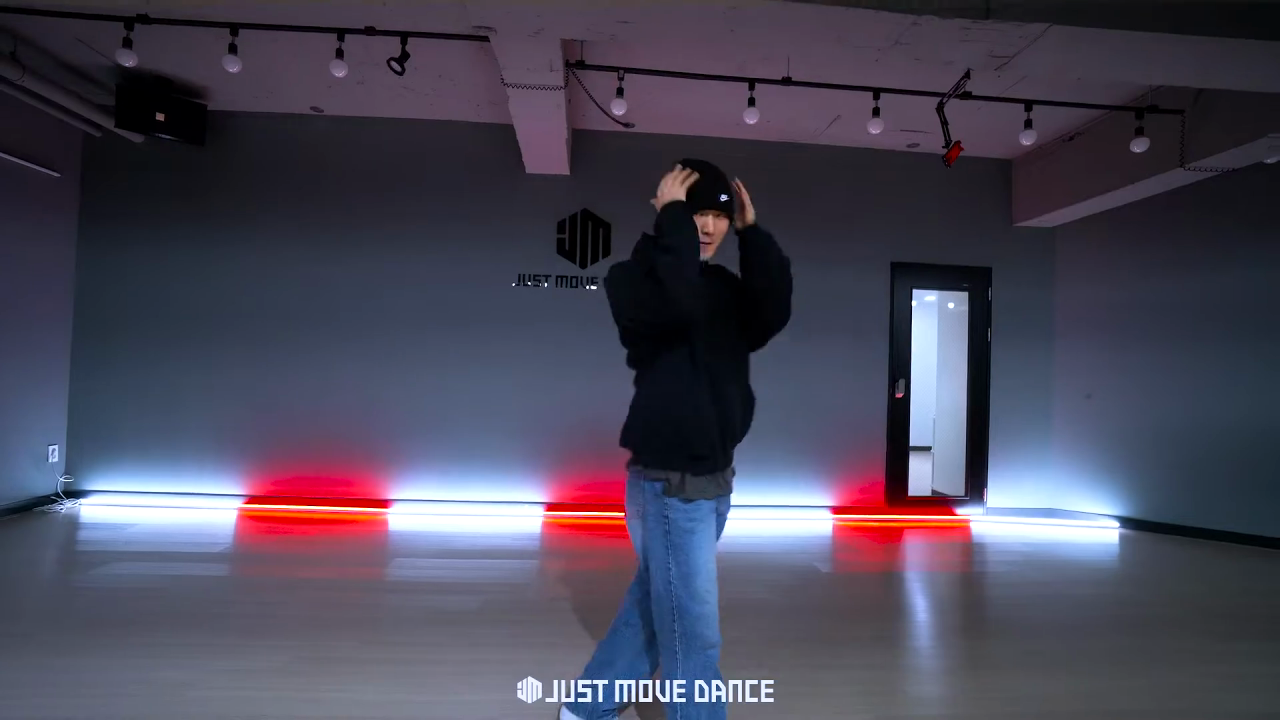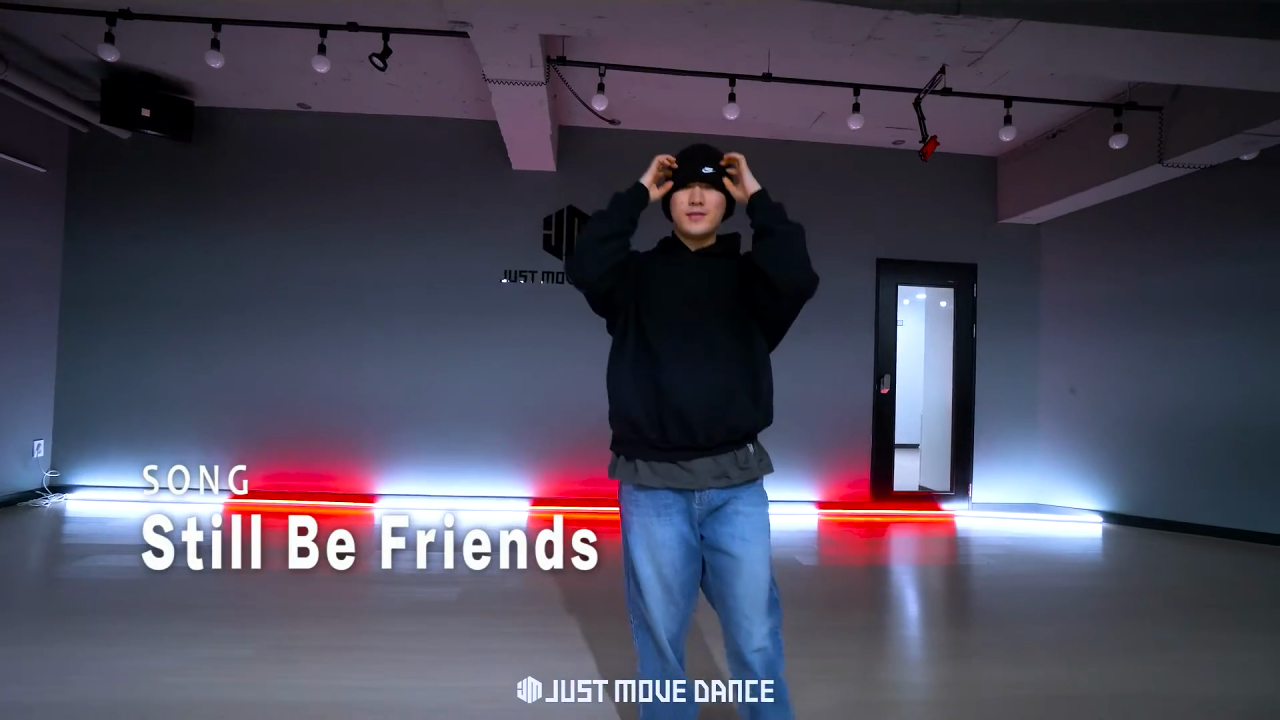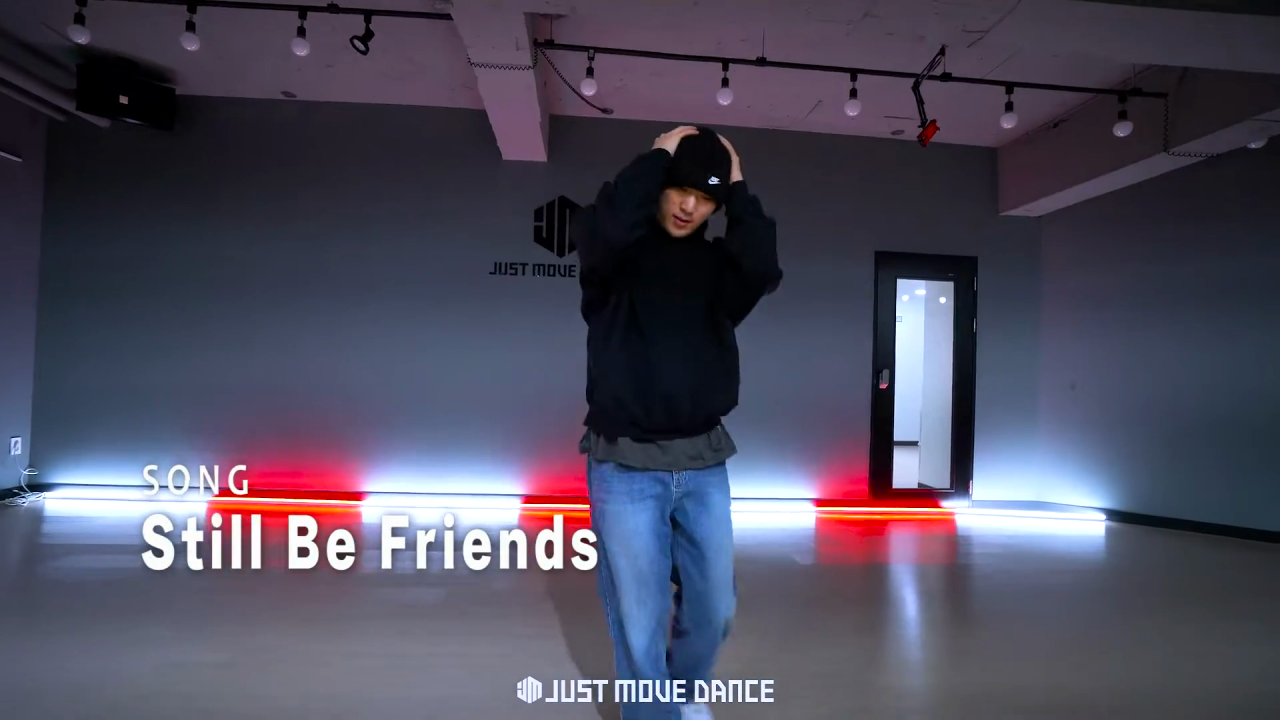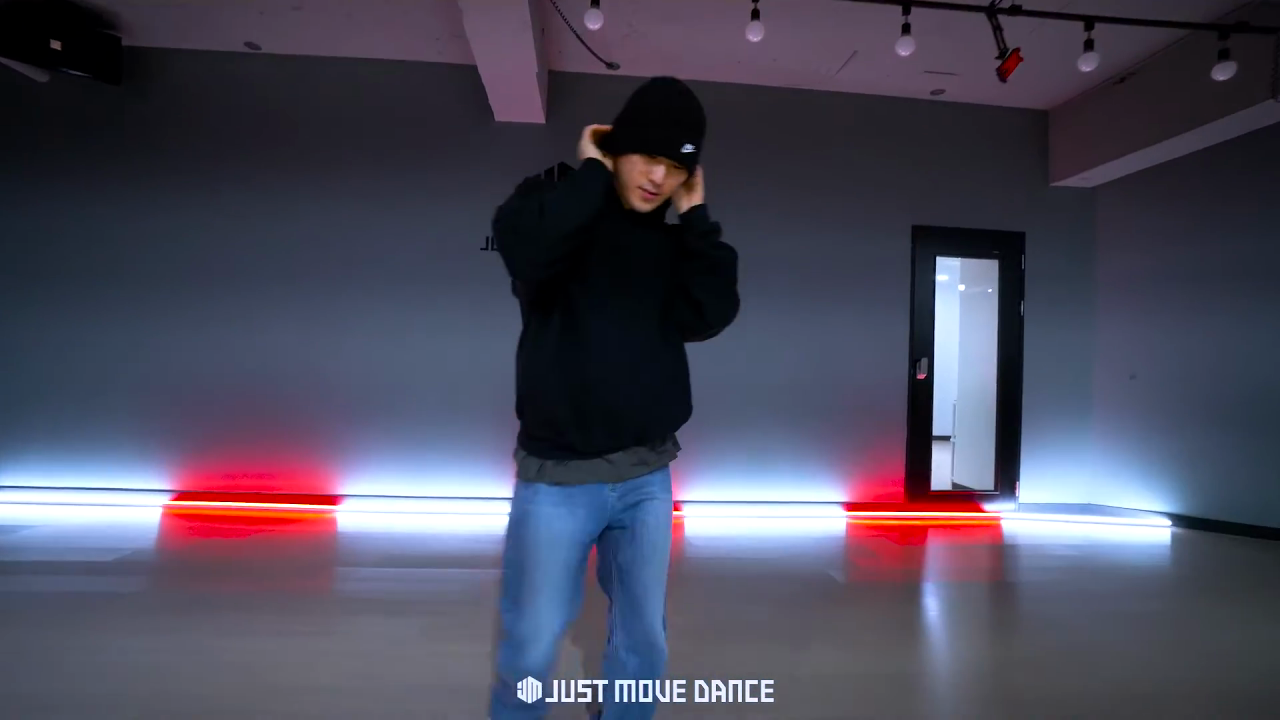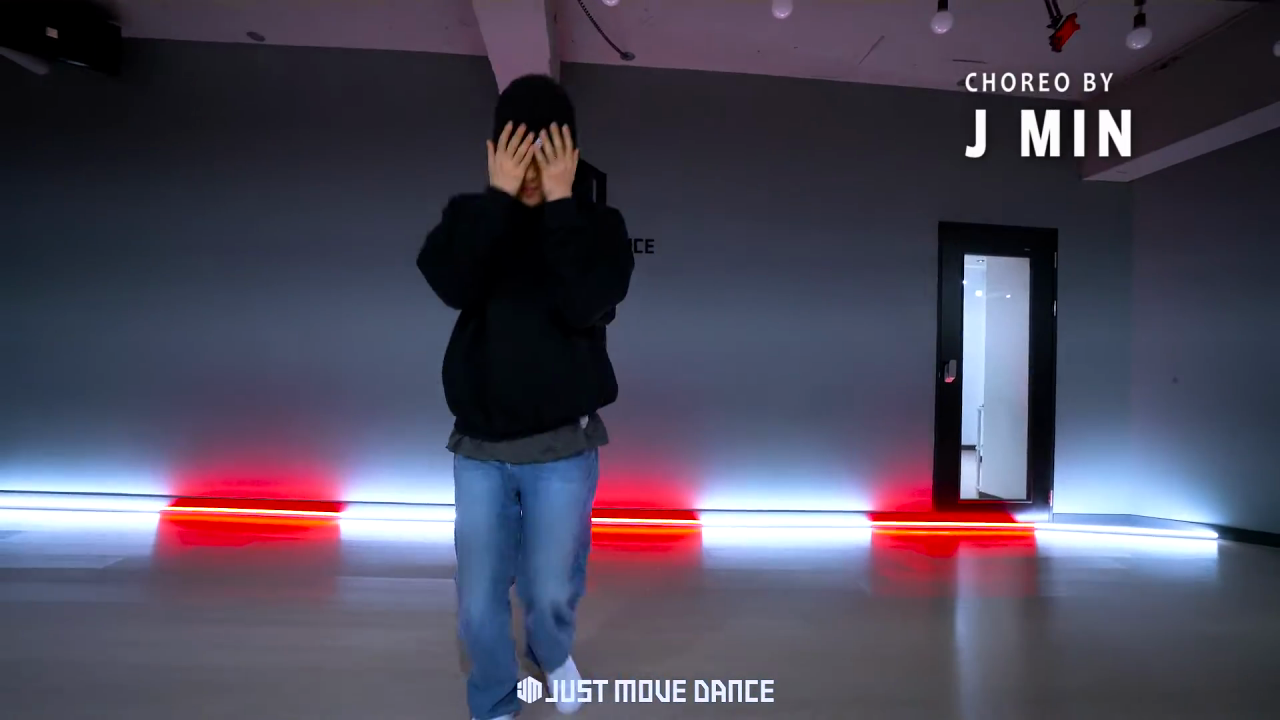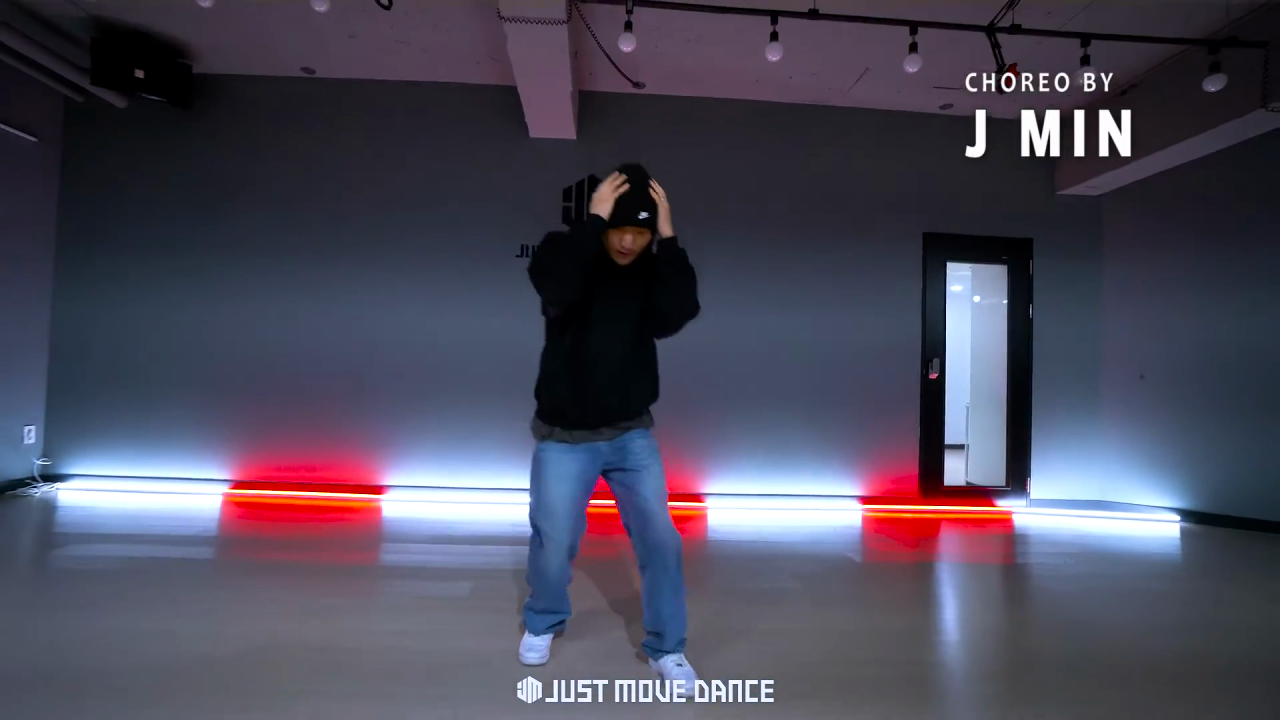
dt=0.7s
person 1, frame 1
left shoulder: (722, 286)
right shoulder: (633, 279)
left elbow: (772, 314)
right elbow: (677, 303)
left wrist: (754, 231)
right wrist: (672, 215)
left hip: (711, 481)
right hip: (671, 485)
left knee: (650, 610)
right knee: (695, 635)
person 1, frame 2
left shoulder: (749, 275)
right shoulder: (637, 274)
left elbow: (797, 280)
right elbow: (586, 268)
left wrist: (758, 199)
right wrist: (638, 194)
left hip: (734, 481)
right hip: (652, 483)
left knee: (755, 634)
right knee: (661, 633)
person 1, frame 3
left shoulder: (716, 262)
right shoulder: (612, 248)
left elbow: (763, 270)
right elbow: (607, 227)
left wrist: (738, 188)
right wrist: (658, 156)
left hip: (703, 458)
right hip: (624, 463)
left knee: (714, 609)
right knee: (640, 620)
person 1, frame 4
left shoulder: (673, 245)
right shoulder: (550, 207)
left elbow: (708, 316)
right elbow: (528, 253)
left wrist: (695, 214)
right wrist: (592, 175)
left hip: (645, 471)
right hip: (556, 473)
left knee: (643, 635)
right knee: (535, 634)
person 1, frame 5
left shoulder: (599, 226)
right shoulder: (471, 216)
left elbow: (584, 305)
right elbow: (449, 284)
left wrist: (559, 202)
right wrist: (497, 195)
left hip: (562, 445)
right hip: (480, 449)
left knee: (547, 585)
right knee: (479, 593)
left ankle: (555, 656)
person 1, frame 6
left shoulder: (652, 273)
right shoulder: (564, 252)
left elbow: (676, 314)
right elbow: (558, 292)
left wrist: (668, 239)
right wrist: (593, 219)
left hip: (630, 432)
right hip: (564, 435)
left knee: (661, 539)
right knee: (554, 546)
left ankle: (665, 647)
right ankle: (543, 622)
